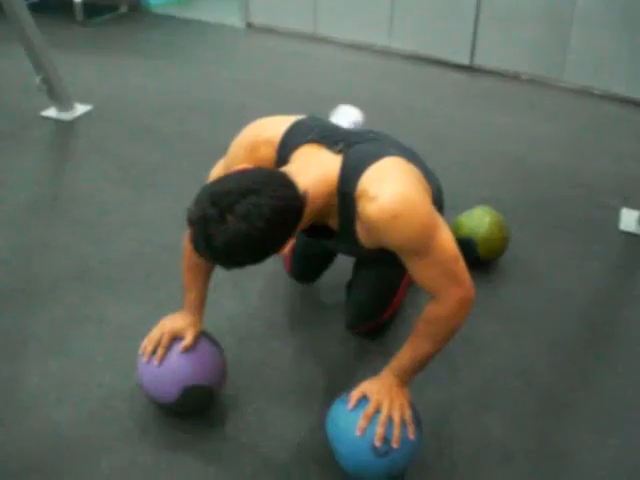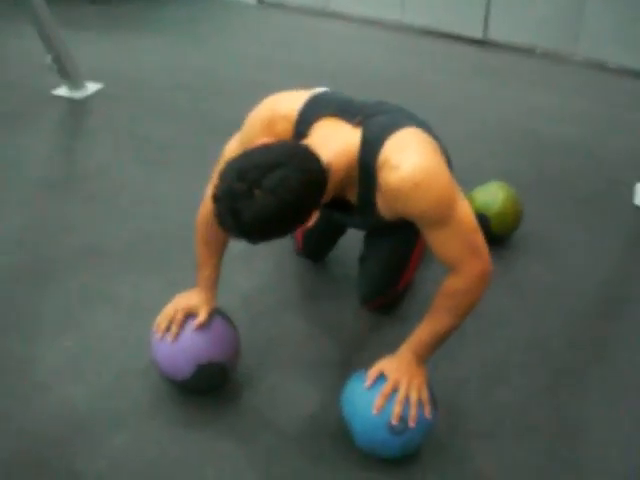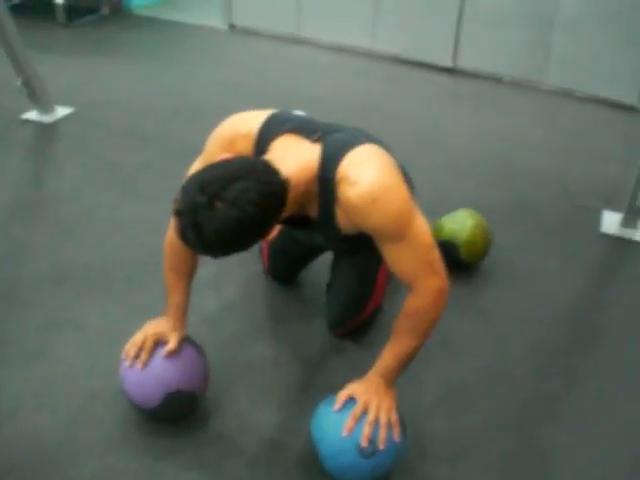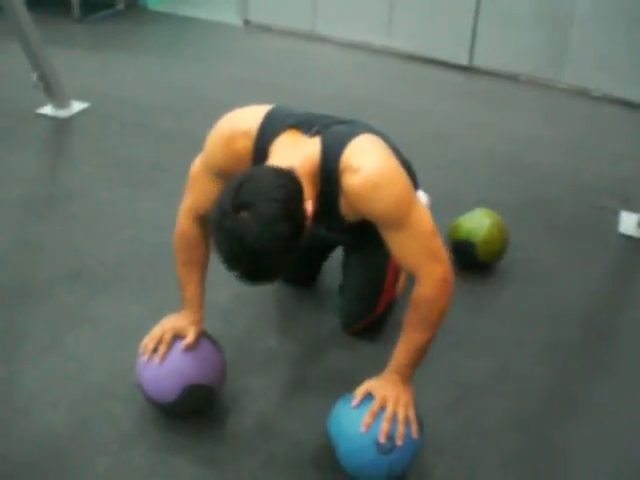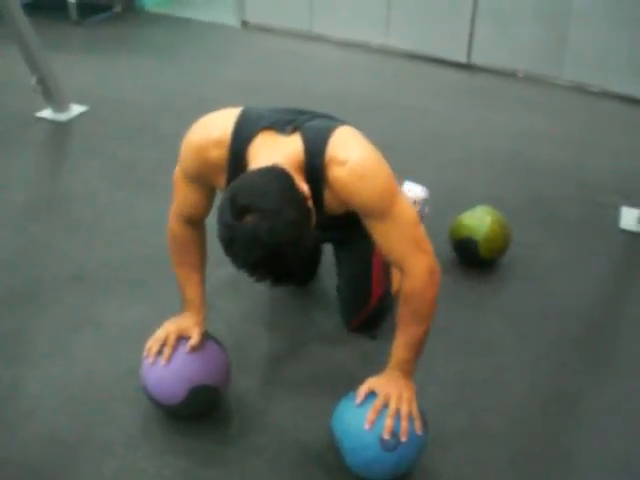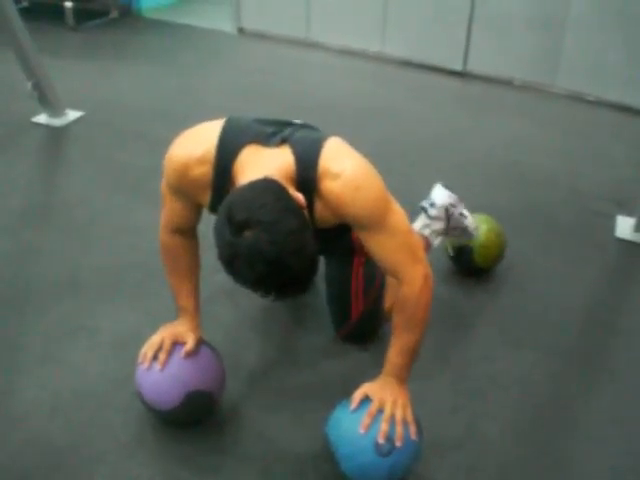
dt=0.4s
person 1, frame 1
left shoulder: (389, 207)
right shoulder: (259, 144)
left elbow: (456, 294)
right elbow: (206, 220)
left wrist: (395, 378)
right wrist: (191, 312)
left hip: (405, 222)
right hip: (331, 206)
left knee: (363, 322)
right knee: (300, 272)
person 1, frame 2
left shoulder: (408, 175)
right shoulder: (275, 119)
left elbow: (474, 267)
right elbow: (218, 194)
left wrist: (412, 356)
right wrist: (204, 289)
left hip: (406, 199)
left knee: (376, 298)
right knee: (308, 249)
person 1, frame 3
left shoulder: (367, 189)
right shoulder: (236, 138)
left elbow: (431, 285)
right elbow: (185, 218)
left wrist: (380, 380)
right wrist: (174, 317)
left hip: (367, 227)
left knee: (344, 322)
right knee: (277, 271)
person 1, frame 4
left shoulder: (368, 178)
right shoulder: (233, 138)
left elbow: (436, 276)
right elbow: (193, 216)
left wrist: (397, 377)
right wrist: (191, 311)
left hip: (373, 219)
right hip: (317, 199)
left knee: (359, 320)
right knee: (293, 276)
left ankle: (411, 211)
person 1, frame 5
left shoulder: (353, 171)
right shoulder: (207, 144)
left elbow: (422, 268)
right elbow: (184, 221)
left wrist: (399, 373)
right wrist: (193, 311)
left hip: (352, 214)
right hip: (302, 196)
left knee: (363, 318)
right knee: (297, 276)
left ankle: (405, 207)
person 1, frame 6
left shoulder: (345, 182)
right shoulder: (189, 160)
left elbow: (415, 277)
right elbow: (176, 231)
left wrist: (392, 379)
right wrist: (187, 318)
left hip: (343, 225)
left knee: (356, 329)
right knee: (290, 283)
left ankle: (432, 221)
